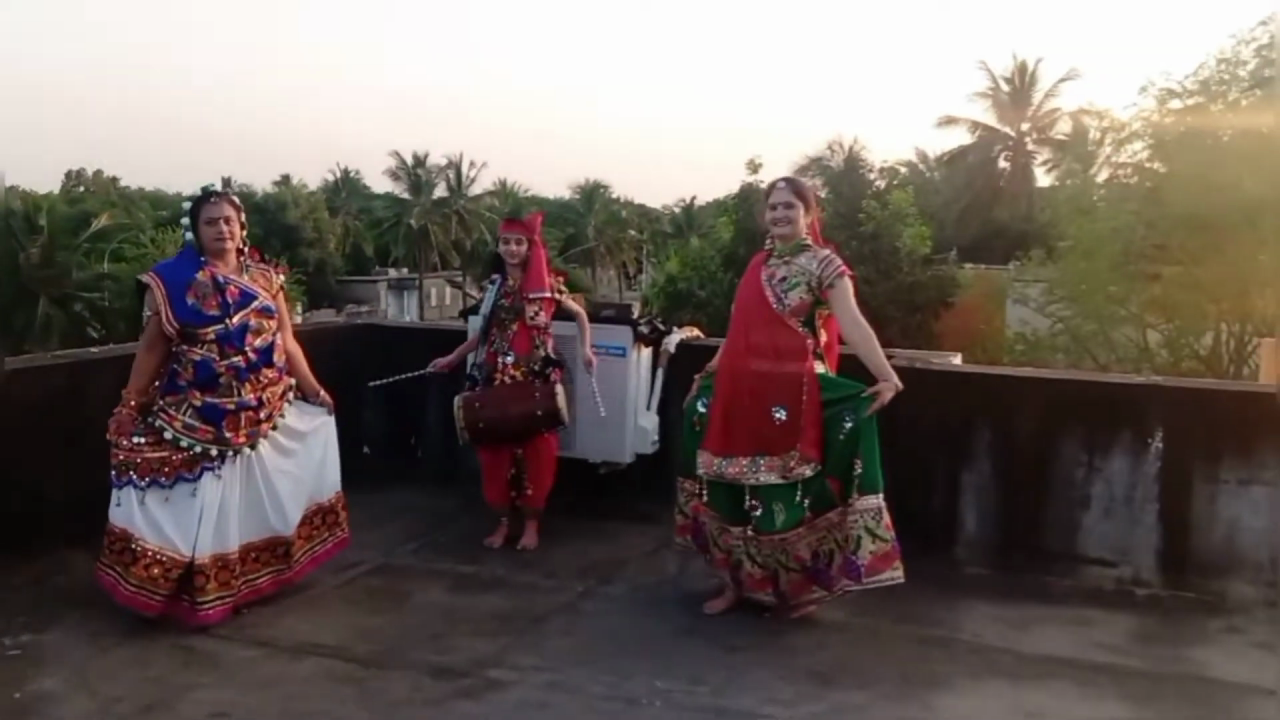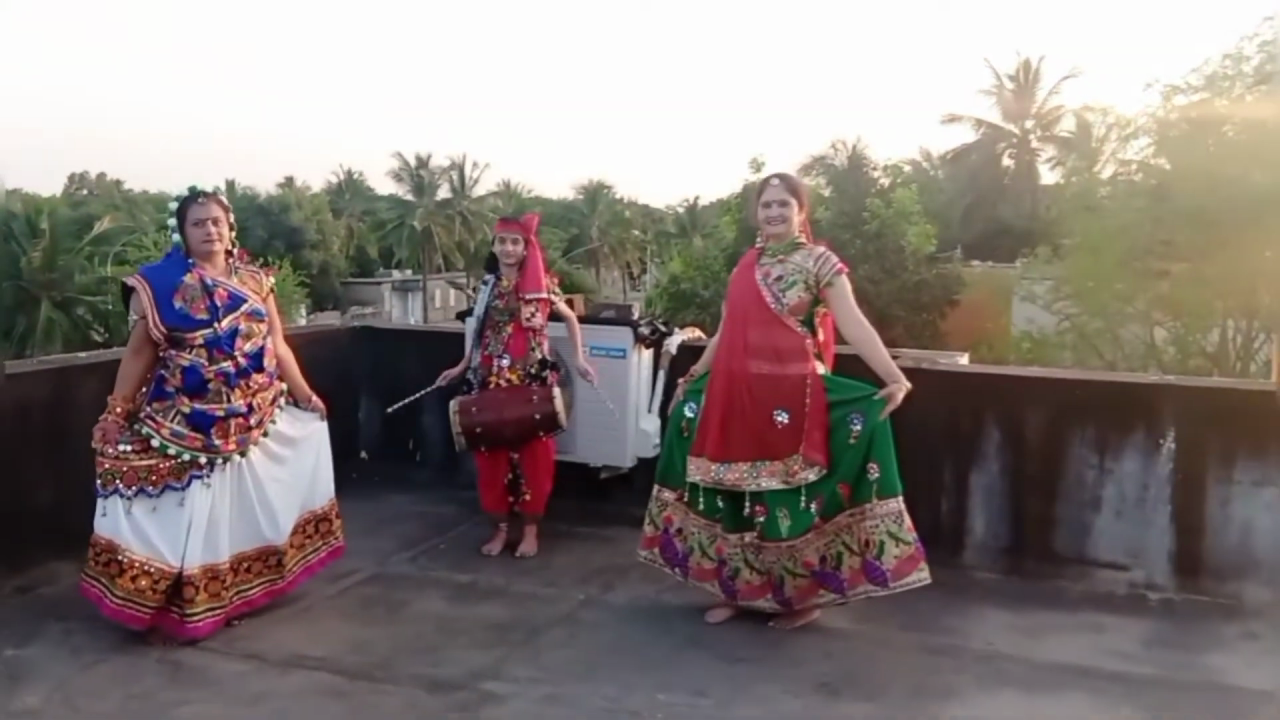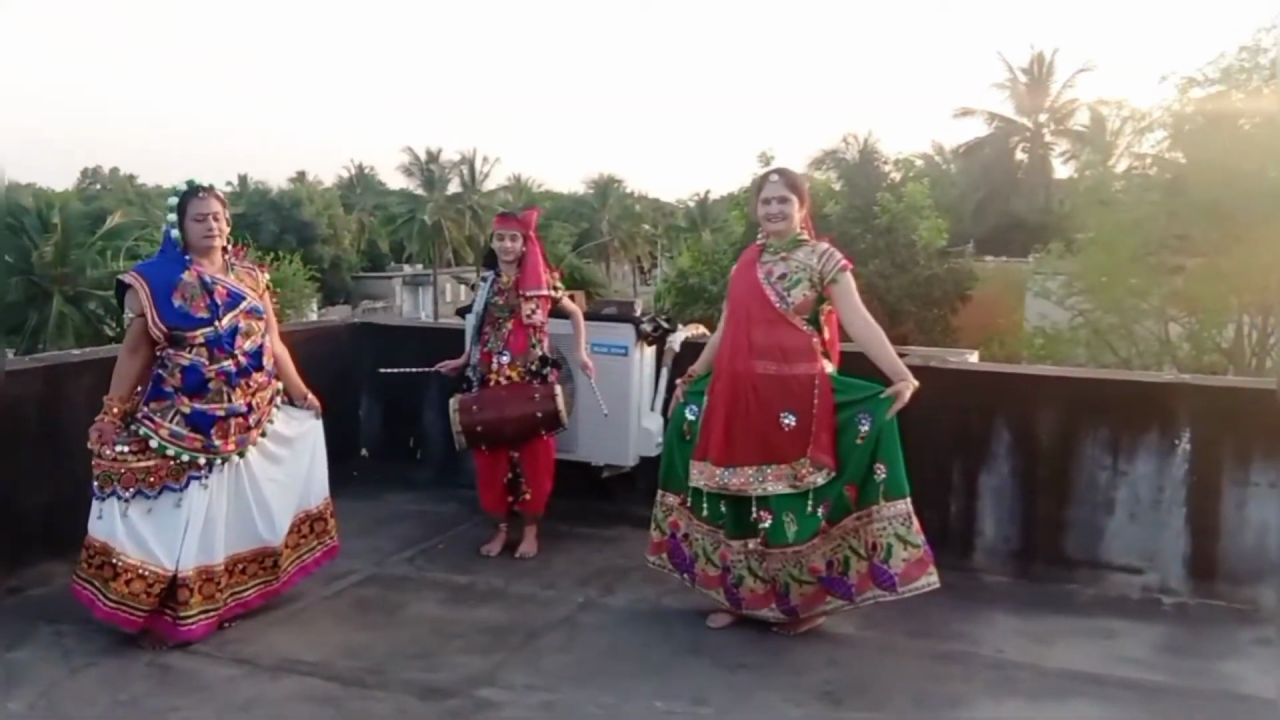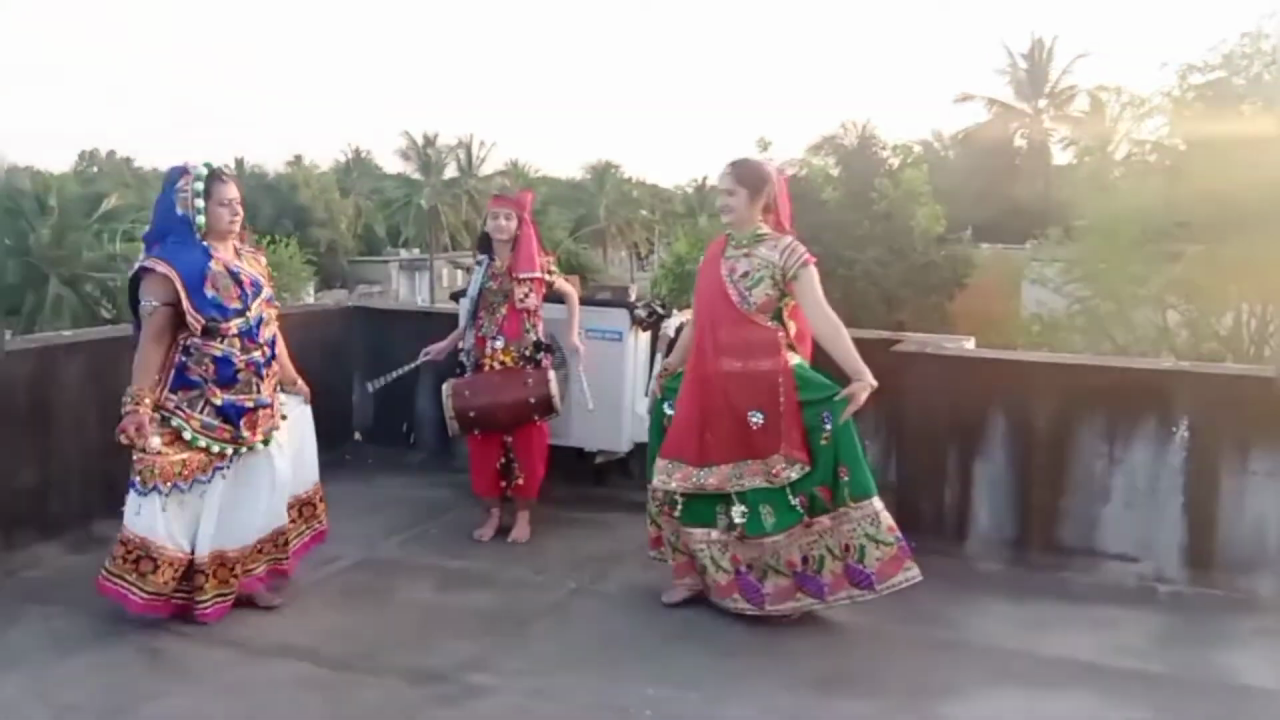
dt=0.5s
person 1, frame 1
left shoulder: (266, 278)
right shoulder: (172, 281)
left elbow: (286, 342)
right elbow: (152, 348)
left wrist: (313, 390)
right wrist: (129, 409)
left hip: (262, 415)
right hip: (196, 419)
left knee: (252, 502)
right knee: (199, 505)
left ankle: (248, 582)
right ankle: (197, 594)
person 1, frame 2
left shoulder: (255, 281)
right shoulder: (159, 284)
left elbow: (277, 346)
right elbow: (139, 353)
left wrist: (305, 395)
right wrist: (116, 414)
left hip: (250, 421)
right hip: (184, 425)
left knee: (242, 511)
right knee: (186, 515)
left ankle: (233, 596)
right ankle: (178, 610)
person 1, frame 3
left shoulder: (251, 277)
right shoulder: (155, 280)
left elbow: (272, 343)
right elbow: (135, 351)
left wrist: (300, 392)
right wrist: (112, 415)
left hip: (247, 420)
right hip: (182, 424)
left knee: (237, 512)
right knee: (178, 515)
left ankle: (223, 602)
right ankle: (165, 614)
person 1, frame 4
left shoulder: (250, 260)
right shoulder: (171, 266)
left elbow: (268, 327)
right elbow: (154, 341)
left wrist: (291, 379)
right wrist: (139, 406)
left hip: (253, 405)
right hip: (198, 409)
left knee: (262, 489)
right knee: (196, 500)
left ankle: (248, 578)
right ankle: (186, 591)
person 2, frame 1
left shoulder: (823, 264)
right shoulder: (757, 264)
left elbow: (851, 325)
left wrist: (886, 376)
right wrist: (708, 375)
left hip: (794, 393)
right hip: (742, 391)
left knee: (791, 486)
right knee: (736, 485)
left ankle: (798, 588)
right ankle: (739, 580)
person 2, frame 2
left shoulder: (820, 262)
right shoulder: (745, 265)
left elbow: (853, 324)
left wrist: (894, 377)
right wrist: (694, 377)
left hip: (792, 394)
right hip: (736, 393)
left knee: (793, 492)
right knee: (735, 491)
left ankle: (803, 594)
right ankle: (738, 588)
person 2, frame 3
left shoulder: (822, 258)
right shoulder: (745, 263)
left elbow: (858, 322)
right elbow: (725, 331)
left wrist: (901, 375)
right wrist: (692, 378)
left hip: (798, 394)
right hip: (739, 394)
left knee: (798, 495)
right knee: (736, 493)
left ankle: (806, 602)
right ankle: (739, 595)
person 2, frame 4
left shoulder: (786, 253)
right shoulder: (715, 252)
left elbow: (820, 318)
left wrist: (860, 375)
right wrist: (670, 369)
left hip: (766, 387)
right hip: (711, 387)
left knee: (776, 483)
right knee: (699, 479)
left ankle: (793, 587)
right ankle: (697, 573)
person 3, frame 1
left shoulder: (547, 284)
right shoulder: (494, 285)
left elbow: (579, 314)
left wrist: (586, 352)
right wrist: (452, 358)
left hip: (535, 378)
right hip: (496, 376)
left knee: (534, 449)
right knee: (496, 448)
left ankle: (531, 524)
right ankle: (502, 521)
person 3, frame 2
left shoulder: (541, 284)
right shoulder: (486, 286)
left elbow: (570, 318)
right elbow: (481, 335)
left wrist: (578, 359)
right wrist: (461, 368)
left hip: (531, 380)
right hip: (491, 380)
left knee: (532, 453)
right knee: (493, 453)
left ankle: (530, 530)
right ankle: (500, 528)
person 3, frame 3
left shoulder: (542, 280)
right shoulder: (486, 282)
left elbow: (575, 312)
left wrist: (580, 353)
right wrist: (462, 361)
left hip: (532, 378)
right hip: (491, 378)
left knee: (532, 452)
right knee: (493, 452)
left ankle: (530, 530)
right ankle: (500, 528)
person 3, frame 4
left shoulder: (537, 263)
right shoulder: (482, 266)
left elbow: (570, 295)
left wrist: (573, 337)
right wrist: (448, 343)
left hip: (526, 362)
right hip: (485, 362)
left knee: (525, 436)
right knee: (485, 436)
left ankle: (523, 515)
right ankle: (493, 512)
